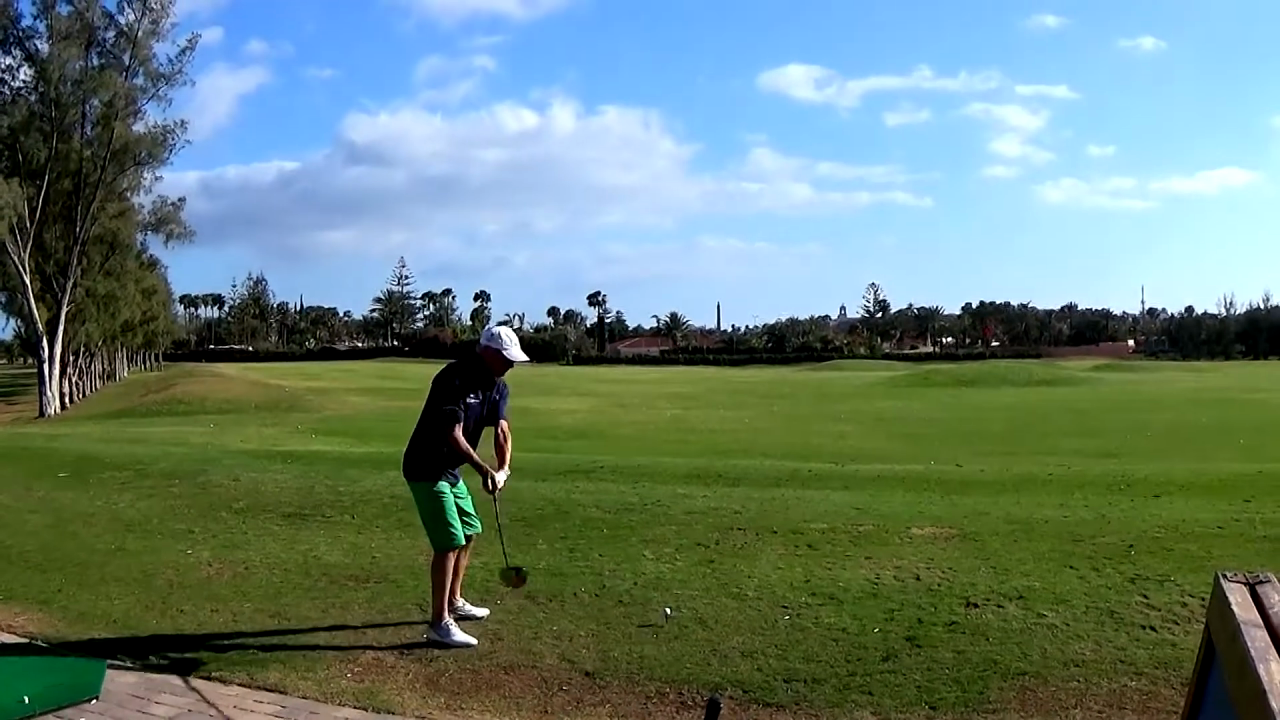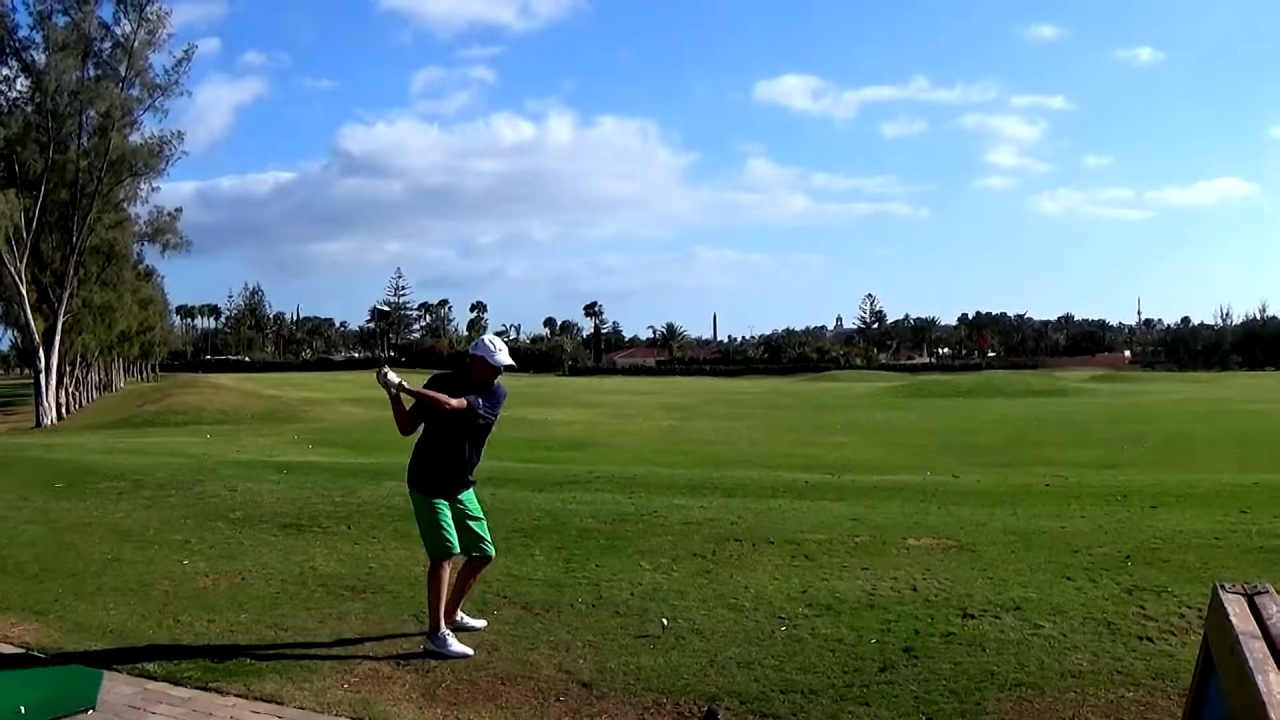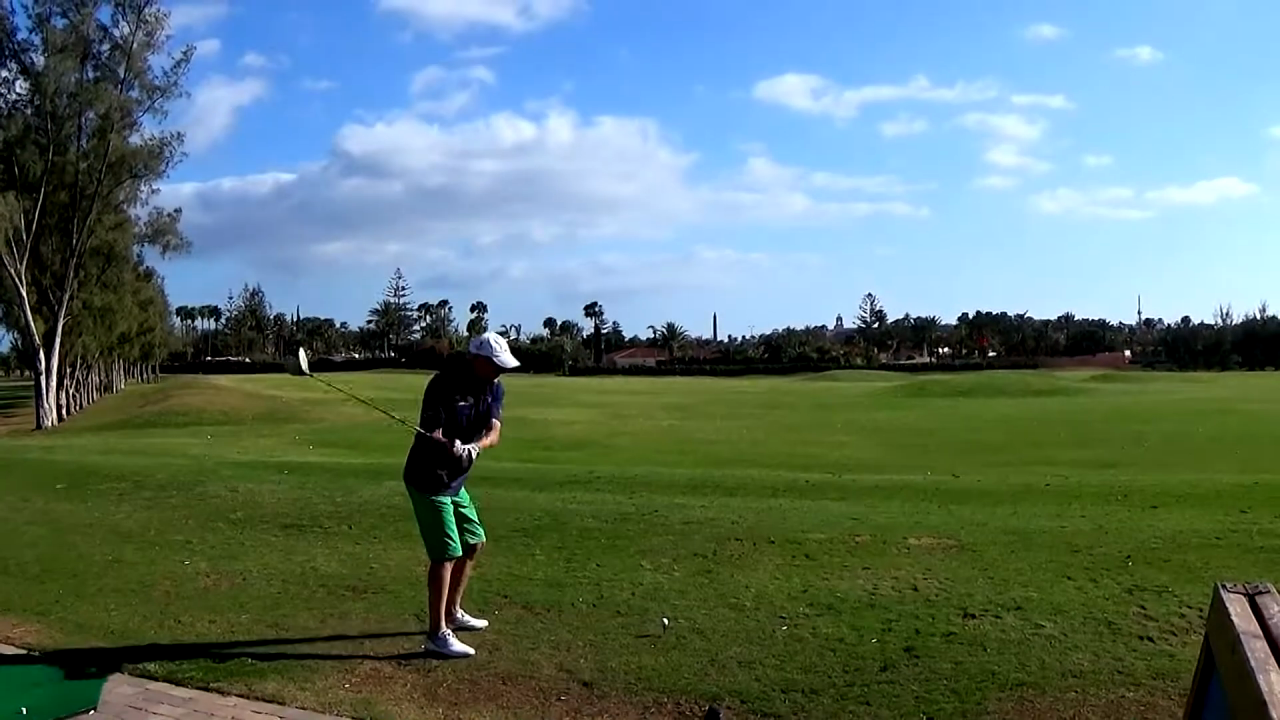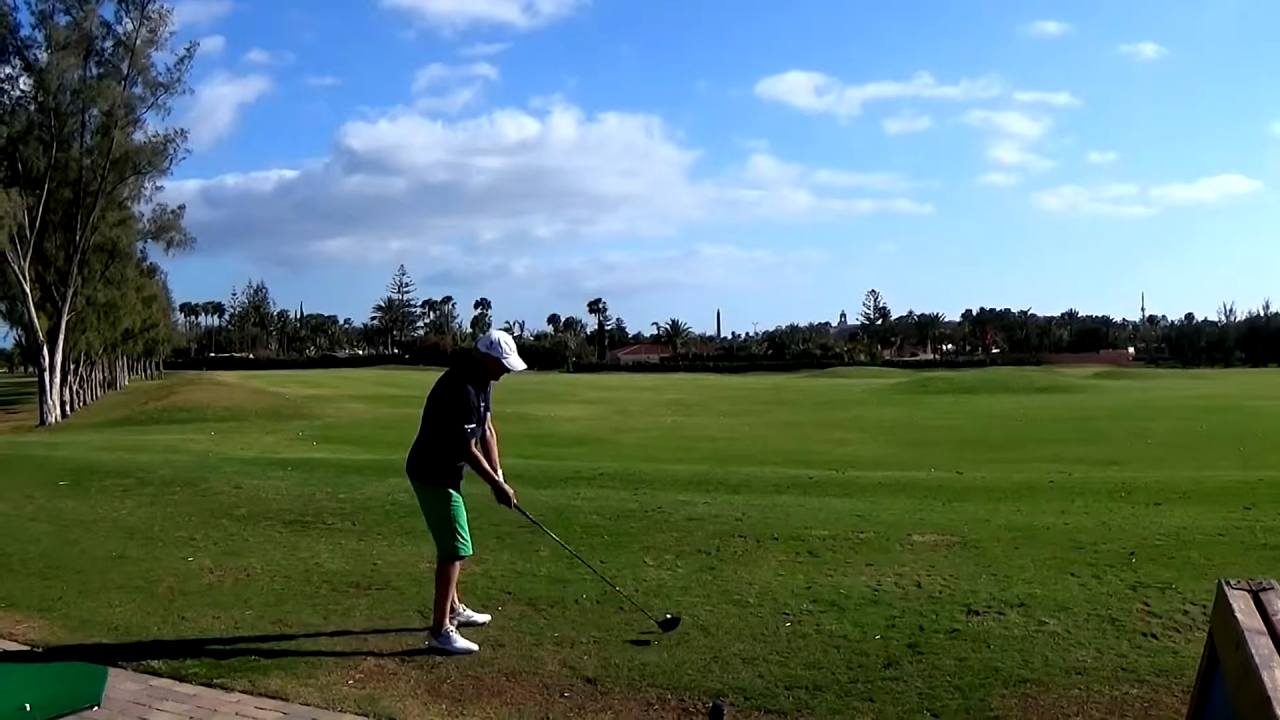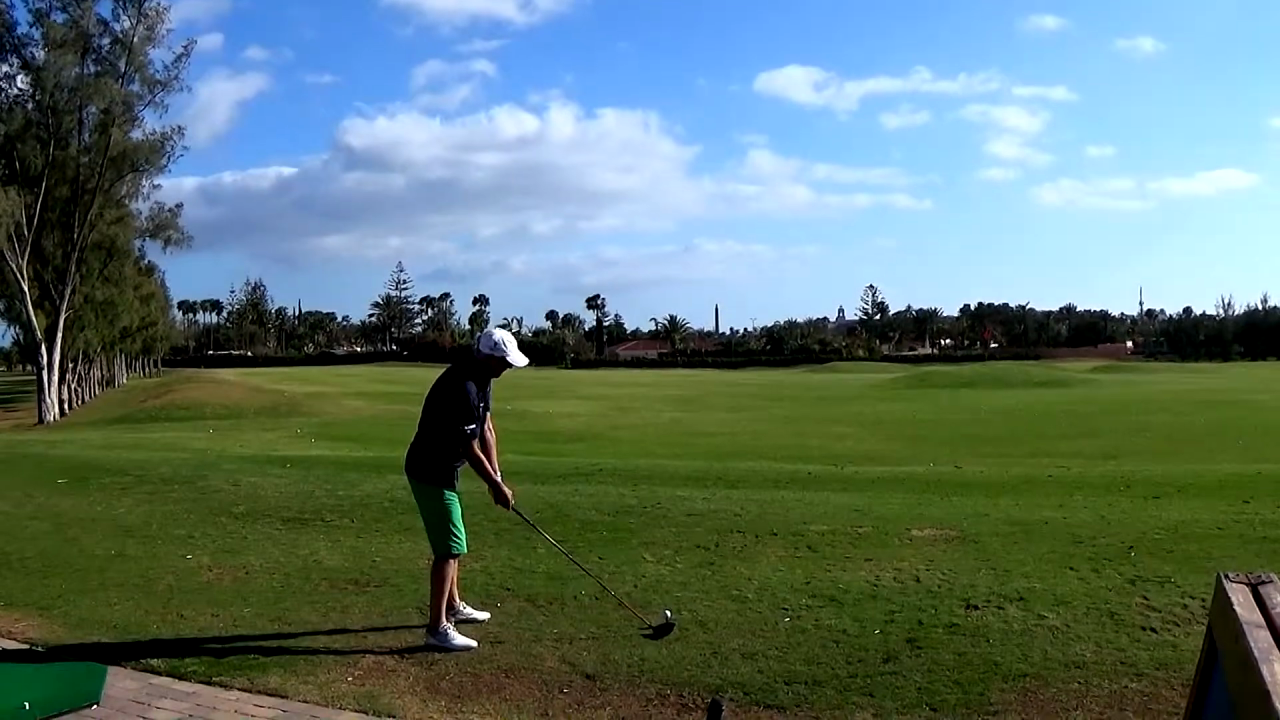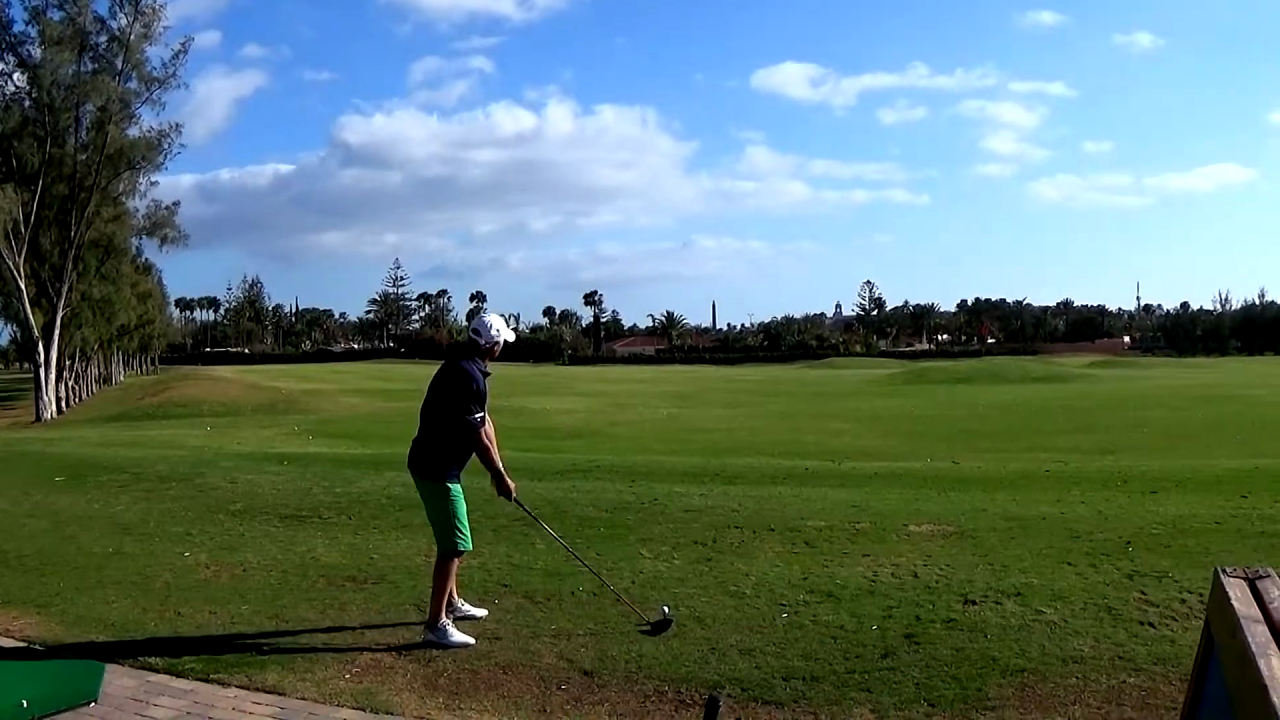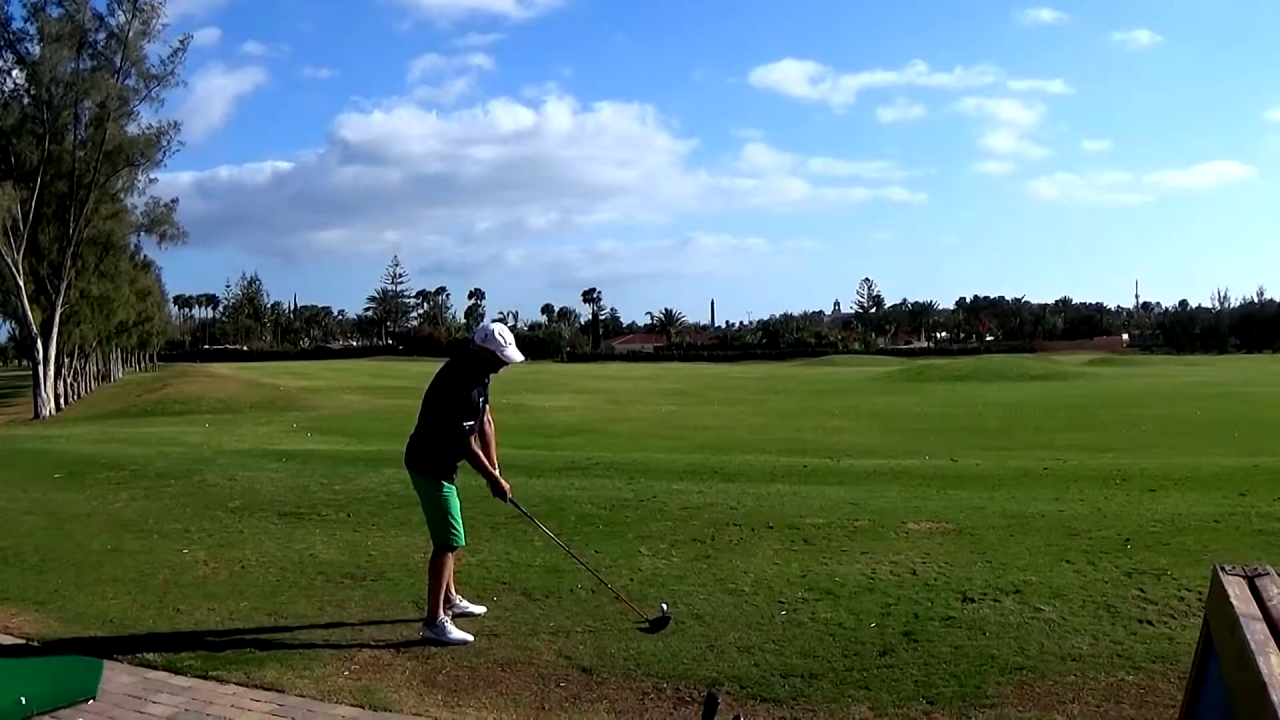
dt=0.4s
person 1, frame 1
left shoulder: (497, 386)
right shoulder: (454, 378)
left elbow: (502, 430)
right elbow: (453, 436)
left wrist: (503, 469)
right wrist: (482, 470)
left hip: (449, 470)
right hip: (426, 469)
left knee: (468, 532)
right knee: (449, 541)
left ankle: (453, 602)
right ankle: (439, 622)
person 1, frame 2
left shoulder: (496, 394)
right shoulder: (440, 382)
left elbow: (452, 405)
right elbow: (408, 428)
left wrist: (403, 386)
right wrist: (395, 394)
left hip: (462, 485)
right hip: (427, 483)
left knee: (483, 553)
right knee: (446, 552)
left ankle: (452, 614)
right ankle: (437, 632)
person 1, frame 3
left shoulder: (494, 389)
right shoulder: (443, 384)
left elbow: (493, 432)
right elbow: (431, 436)
left wrist: (473, 447)
right wrist: (448, 446)
left hip: (455, 480)
right hip: (428, 480)
left knee: (471, 543)
right knee: (447, 553)
left ankle: (452, 612)
right ankle: (438, 633)
person 1, frame 4
left shoulder: (482, 381)
right shoulder: (461, 388)
left elbow: (487, 430)
right elbow: (469, 450)
left wrist: (499, 476)
right wrist: (497, 485)
left hip: (443, 470)
right hip: (434, 473)
left knee: (454, 544)
right knee: (455, 549)
left ankle: (453, 608)
right ankle: (441, 630)
person 1, frame 5
left shoulder: (479, 379)
right shoulder: (461, 389)
left elbow: (486, 430)
right elbow: (471, 450)
left wrist: (497, 478)
right wrist: (497, 486)
left hip: (441, 468)
right hip: (431, 472)
left knee: (452, 543)
right knee: (450, 548)
left ankle: (452, 606)
right ankle: (437, 628)
person 1, frame 6
left shoulder: (465, 366)
right shoulder: (469, 376)
left elbow: (485, 423)
right elbow: (478, 438)
left wrist: (499, 469)
right wrist: (501, 477)
left hip: (437, 464)
right hip: (437, 469)
left knee: (452, 540)
right knee: (454, 544)
left ankle: (452, 603)
right ankle: (436, 624)
person 1, frame 7
left shoulder: (477, 371)
right shoulder: (461, 384)
left elbow: (485, 422)
right elbow: (468, 446)
left wrist: (495, 470)
right wrist: (494, 479)
left hip: (439, 461)
right hip: (430, 464)
left knee: (450, 535)
right knee: (448, 540)
left ankle: (449, 599)
right ankle: (435, 621)
